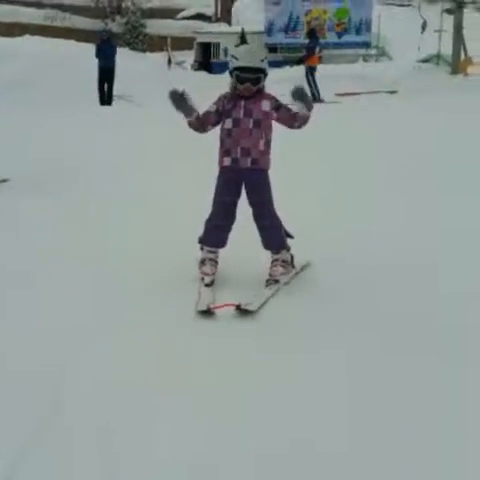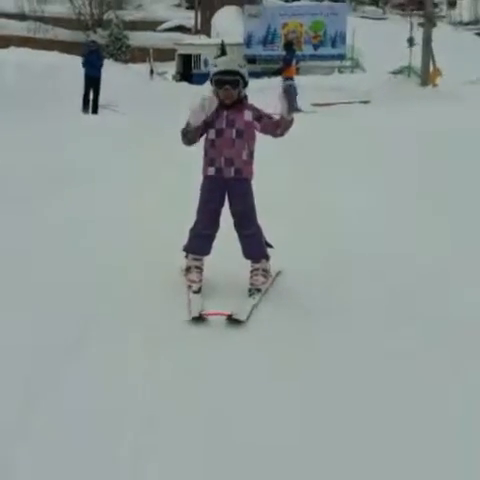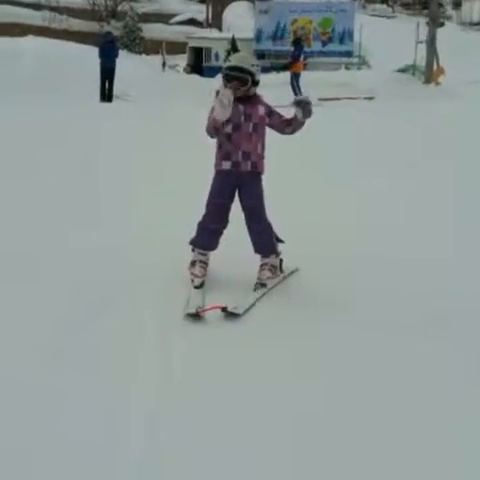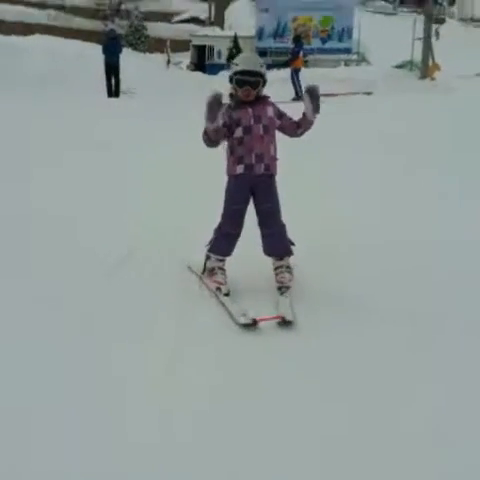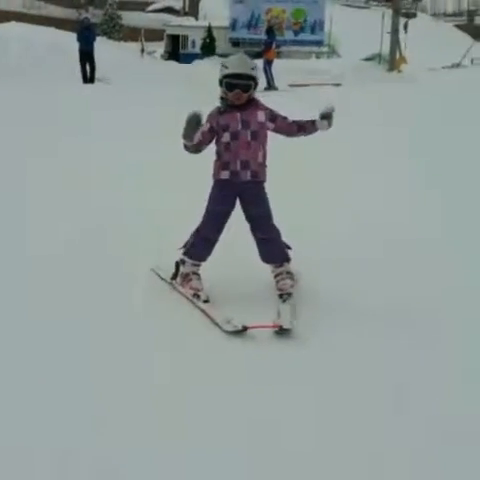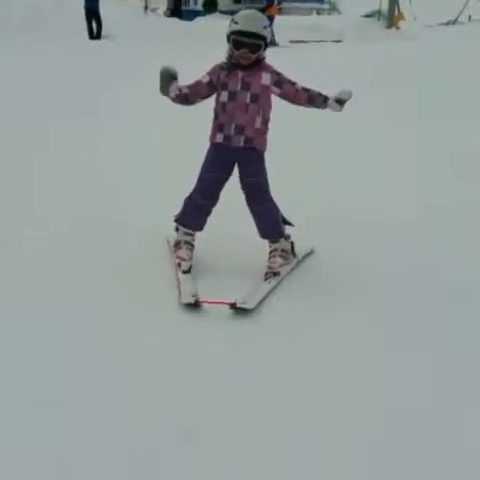
dt=0.5s
person 1, frame 1
left shoulder: (268, 102)
right shoulder: (225, 102)
left elbow: (294, 121)
right elbow: (203, 125)
left wrist: (304, 108)
right wrist: (189, 112)
left hip: (257, 168)
right hip: (229, 167)
left knee: (265, 213)
right knee: (221, 213)
left ankle: (281, 256)
right ankle: (209, 254)
person 1, frame 2
left shoulder: (250, 112)
right shoulder: (207, 111)
left elbow: (277, 129)
right elbow: (188, 140)
left wrist: (287, 112)
right wrist: (194, 120)
left hip: (240, 177)
right hip: (213, 176)
left knee: (246, 223)
right knee: (205, 221)
left ankle: (260, 264)
right ankle: (194, 263)
person 1, frame 3
left shoulder: (261, 107)
right shoulder: (220, 106)
left elbow: (286, 127)
right elbow: (212, 132)
left wrist: (300, 116)
right wrist: (219, 115)
left hip: (252, 171)
right hip: (225, 170)
left knee: (257, 217)
right knee: (214, 215)
left ankle: (270, 259)
right ankle: (200, 257)
person 1, frame 4
left shoulder: (270, 108)
right shoulder: (229, 111)
left elbow: (295, 129)
right elbow: (212, 141)
left wrist: (310, 112)
right wrist: (211, 122)
left hip: (266, 175)
right hip: (238, 175)
left knee: (272, 221)
right knee: (231, 221)
left ankle: (282, 263)
right ankle: (214, 263)
person 1, frame 5
left shoulder: (262, 112)
right shoulder: (217, 115)
left elbow: (289, 127)
right elbow: (196, 147)
left wrist: (318, 123)
right wrist: (191, 135)
left hip: (254, 181)
right hip: (224, 180)
left knee: (264, 227)
right knee: (210, 226)
left ankle: (282, 268)
right ankle: (187, 268)
person 1, frame 6
left shoulder: (269, 75)
right shoulder: (220, 72)
left elbow: (297, 93)
right elbow: (193, 92)
left wrist: (329, 102)
right wrist: (172, 89)
left hip: (252, 147)
right hip: (220, 144)
left knee: (259, 198)
right knee: (204, 193)
left ankle: (280, 244)
right ankle: (184, 238)
